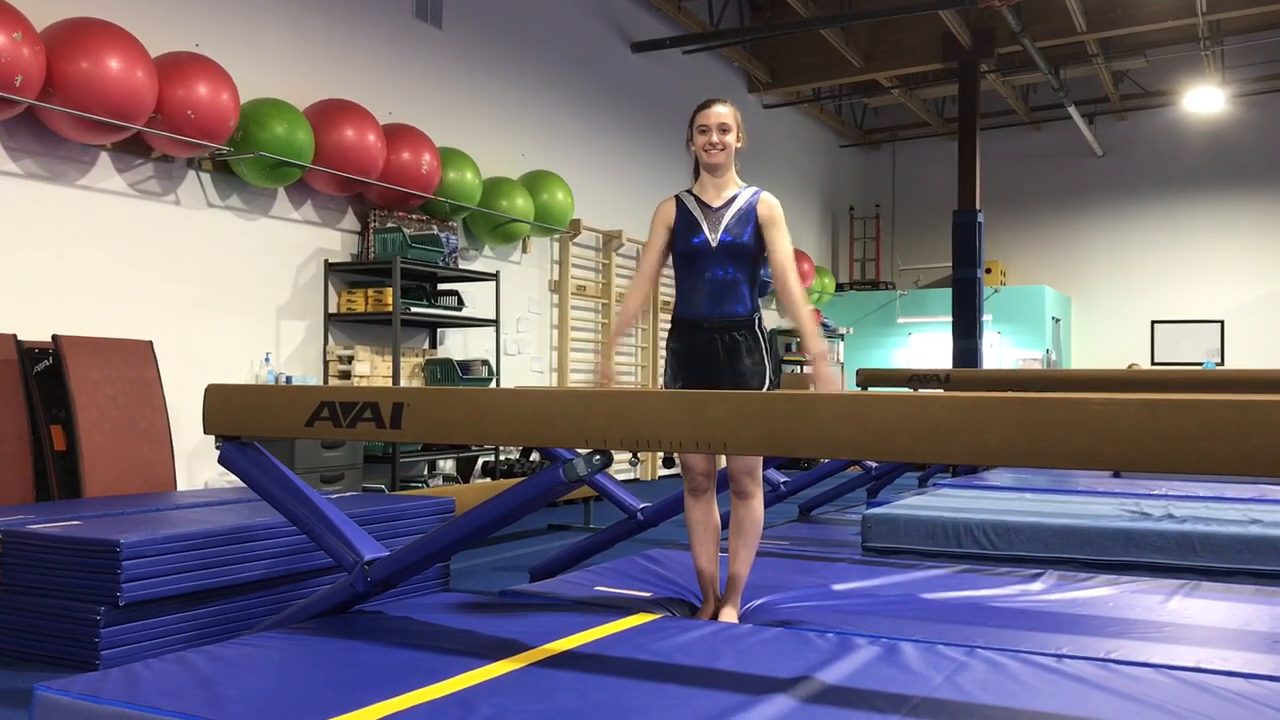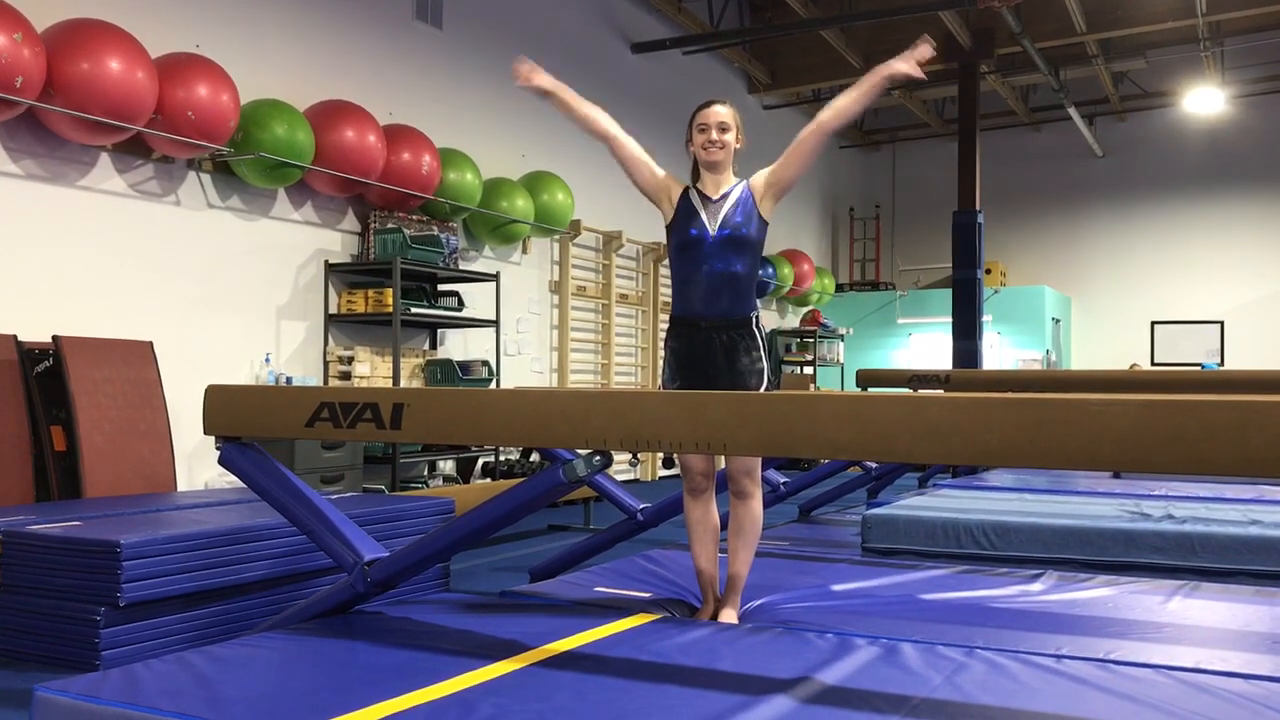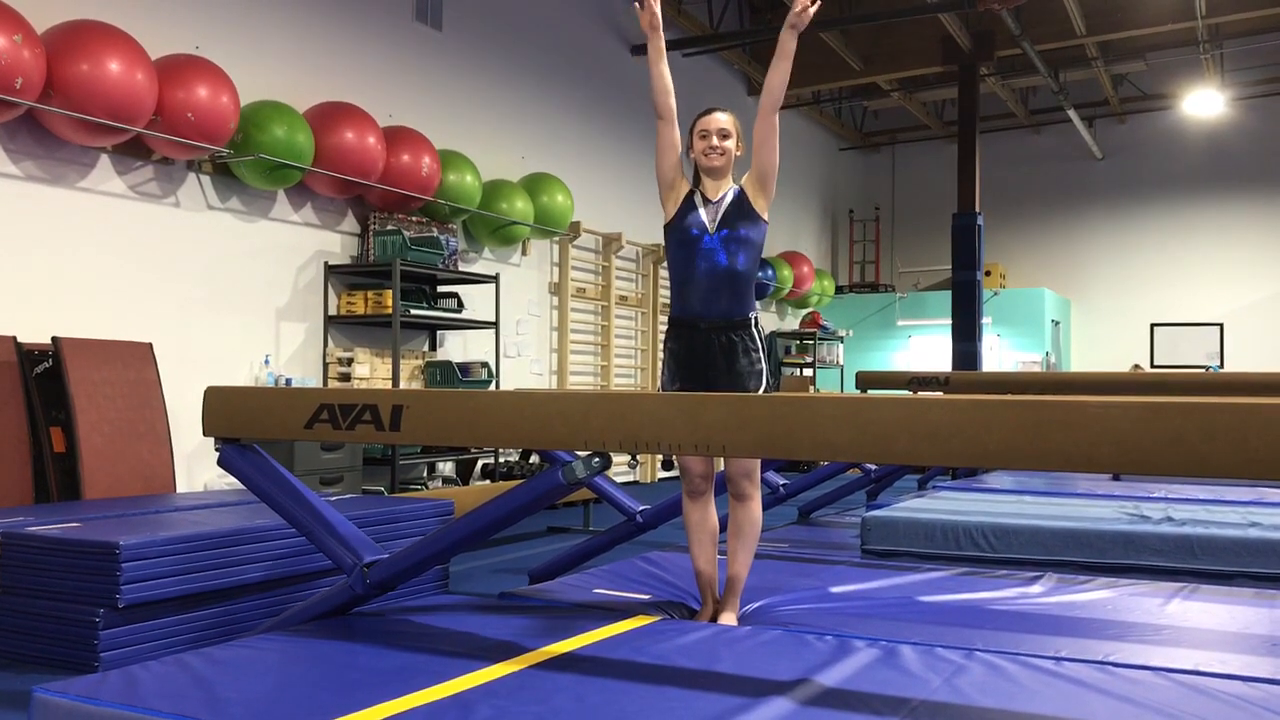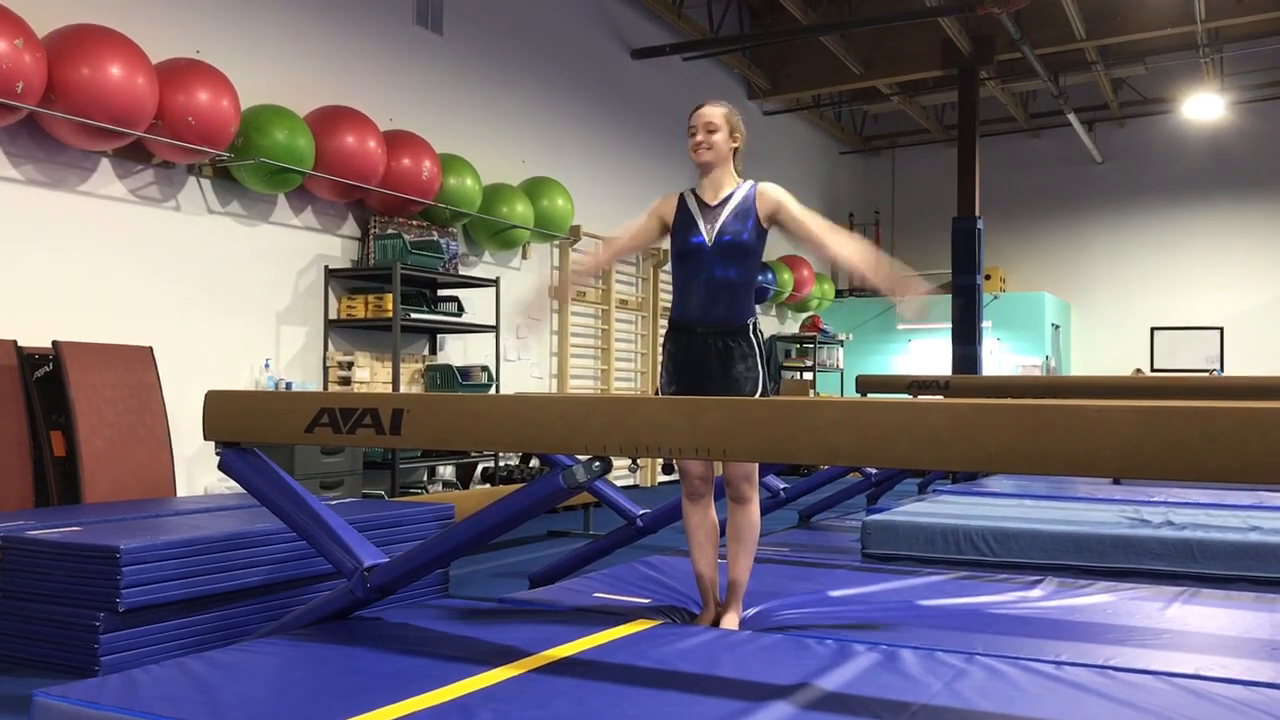
dt=0.4s
person 1, frame 1
left shoulder: (762, 205)
right shoulder: (672, 209)
left elbow: (788, 282)
right elbow: (643, 284)
left wrist: (816, 352)
right wrist: (610, 351)
left hip: (743, 344)
right hip: (688, 345)
left knee: (745, 477)
right knee: (696, 477)
left ankle: (732, 599)
right ankle: (707, 596)
person 1, frame 2
left shoulder: (758, 193)
right shoulder: (671, 196)
left elbow: (820, 131)
right elbow: (613, 136)
left wrist: (883, 76)
right wrist: (553, 90)
left hip: (741, 346)
right hip: (685, 346)
left knee: (744, 480)
right knee: (696, 478)
left ankle: (733, 600)
right ankle: (708, 597)
person 1, frame 3
left shoulder: (754, 195)
right shoulder: (676, 196)
left elbow: (771, 111)
right elbow: (663, 114)
left hip: (740, 346)
right hip: (685, 346)
left knee: (742, 482)
right knee: (695, 481)
left ankle: (732, 602)
right ankle: (706, 599)
person 1, frame 4
left shoulder: (761, 200)
right shoulder: (673, 207)
left elbow: (831, 241)
right elbow: (615, 248)
left wrist: (892, 279)
right wrist: (560, 285)
left hip: (736, 348)
right hip: (683, 349)
left knee: (739, 486)
right knee: (695, 485)
left ankle: (733, 604)
right ankle: (709, 601)
